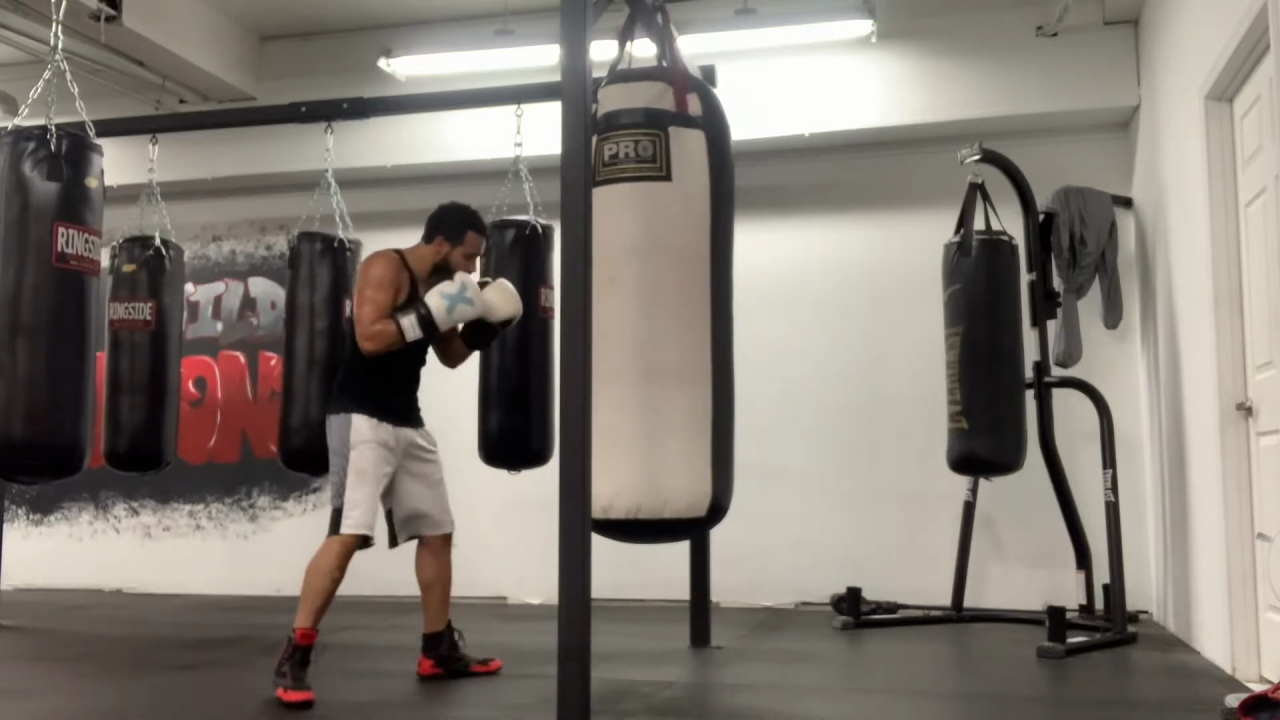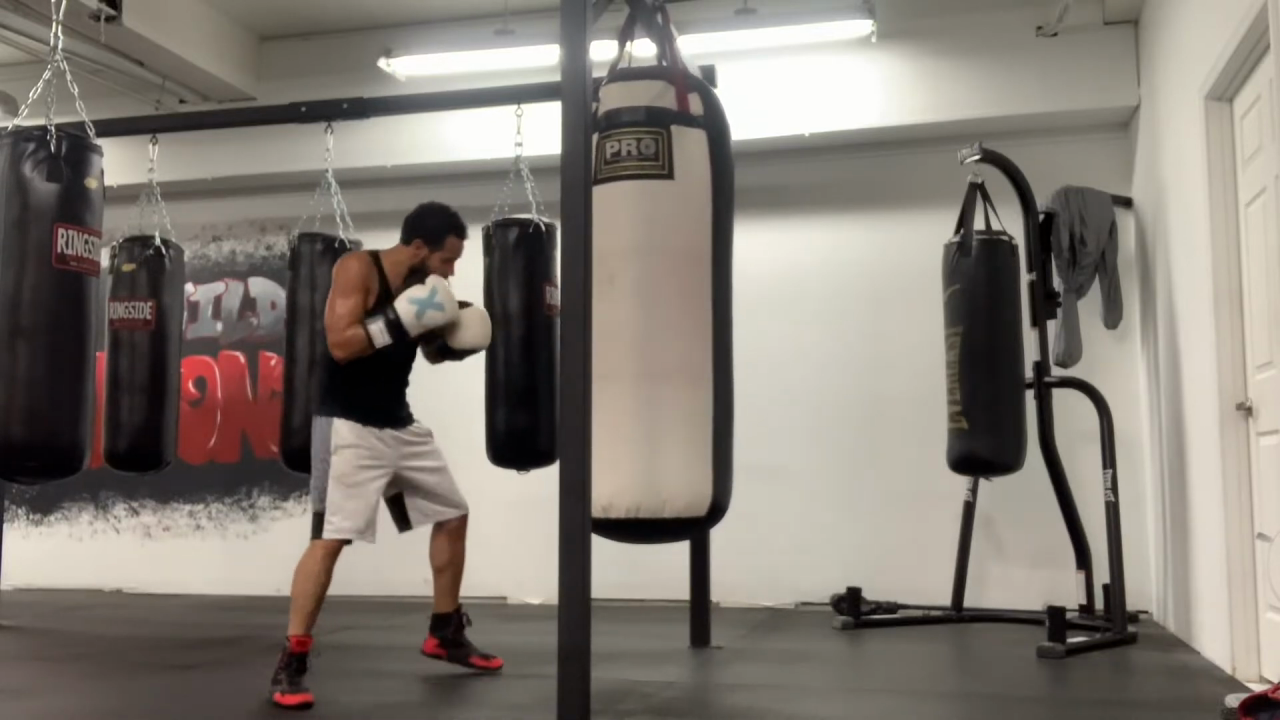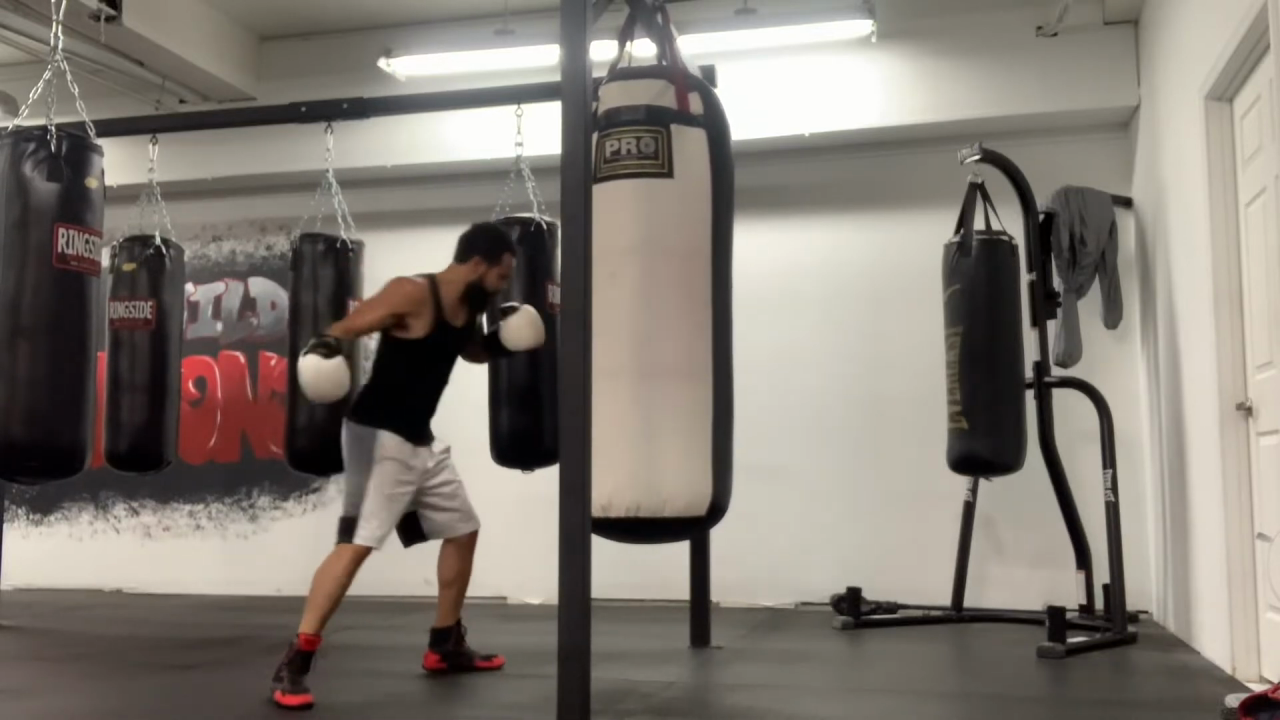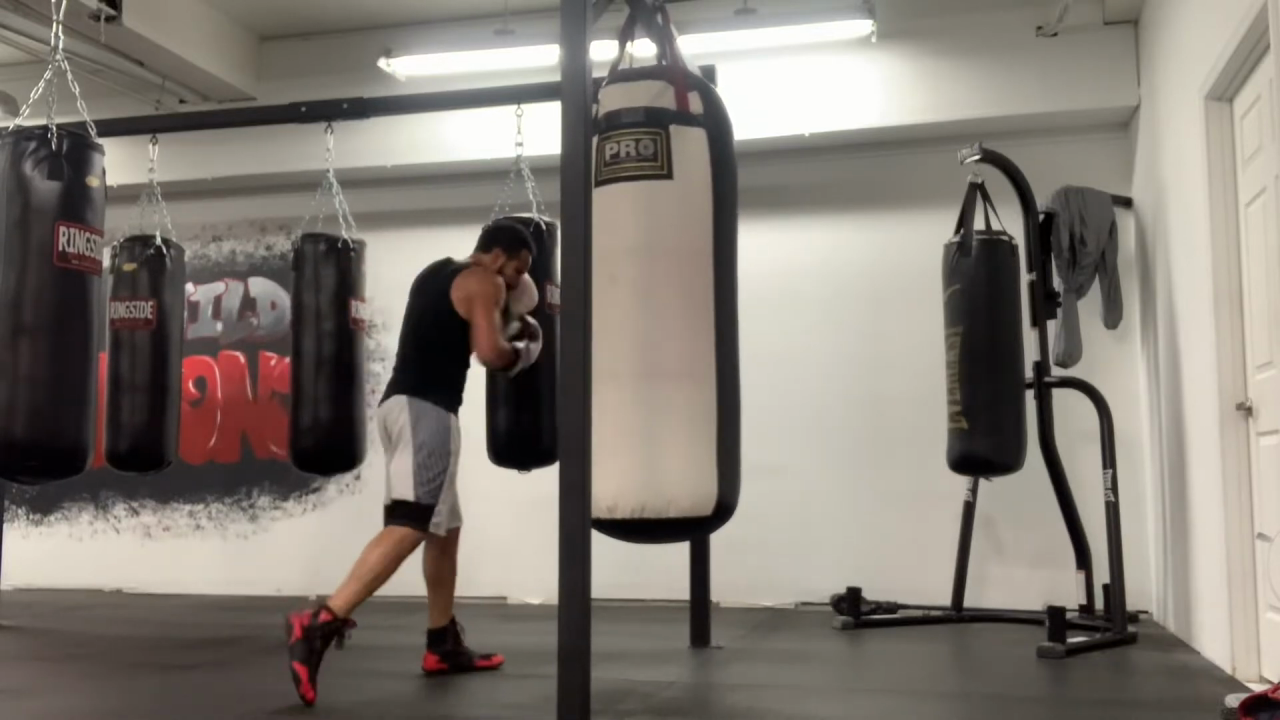
dt=0.3s
person 1, frame 1
left shoulder: (438, 284)
right shoulder: (384, 266)
left elbow: (452, 357)
right elbow: (369, 337)
left wrist: (485, 325)
right wrist: (432, 315)
left hip: (408, 422)
right hip: (361, 419)
left knee: (436, 534)
right knee: (348, 535)
left ankle: (438, 650)
right ankle: (294, 658)
person 1, frame 2
left shoulder: (433, 286)
right shoulder: (357, 269)
left elbow: (435, 352)
right elbow: (339, 345)
left wrist: (460, 337)
right wrist: (403, 317)
left hip: (400, 424)
right hip: (347, 424)
left knee: (452, 515)
right knee: (330, 537)
left ankle: (446, 633)
right ankle: (290, 664)
person 1, frame 3
left shoulder: (471, 302)
right shoulder: (411, 292)
left elbow: (476, 351)
right elbow: (342, 330)
left wrist: (506, 338)
right wrist: (324, 351)
left hip: (419, 440)
right hip: (377, 435)
left knee: (463, 531)
right knee: (356, 544)
left ankle: (445, 645)
right ankle: (294, 663)
person 1, frame 4
left shoulder: (439, 273)
right shoulder: (484, 283)
right elbow: (491, 353)
right wrist: (521, 341)
left hip: (405, 405)
right hip: (426, 410)
left knee: (442, 528)
right knee: (409, 526)
left ankle: (443, 644)
right ankle: (319, 625)
